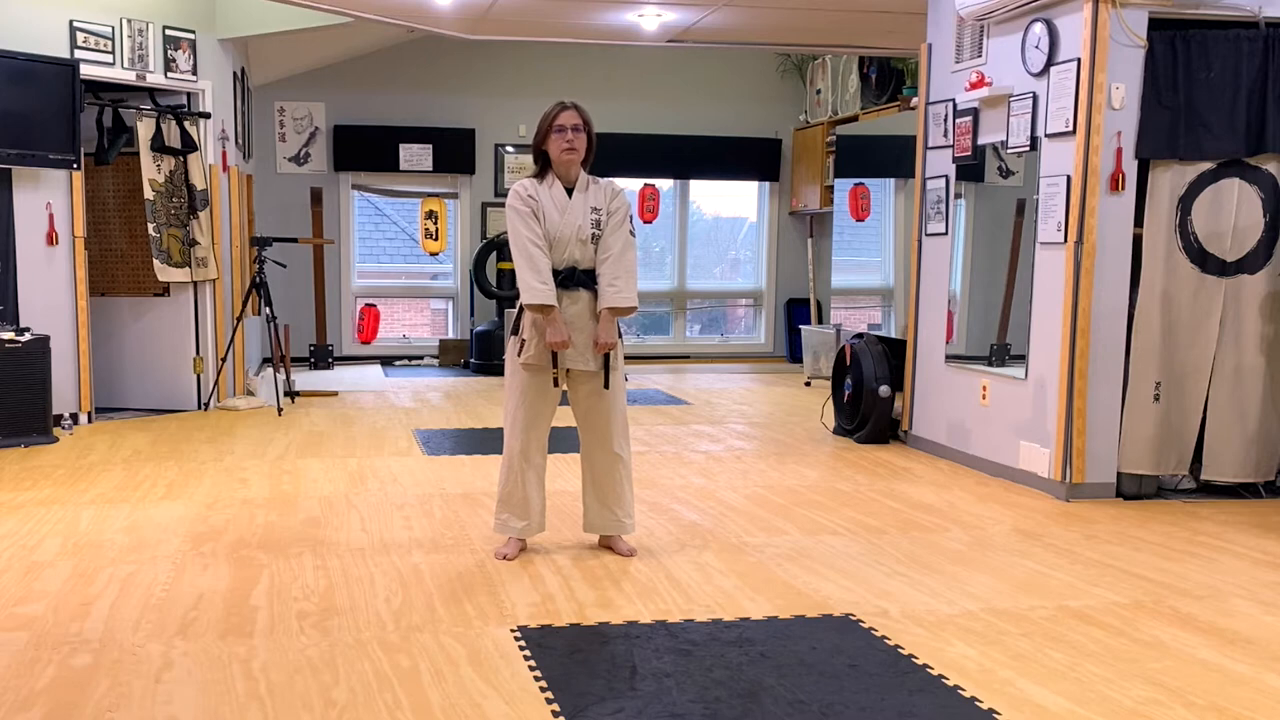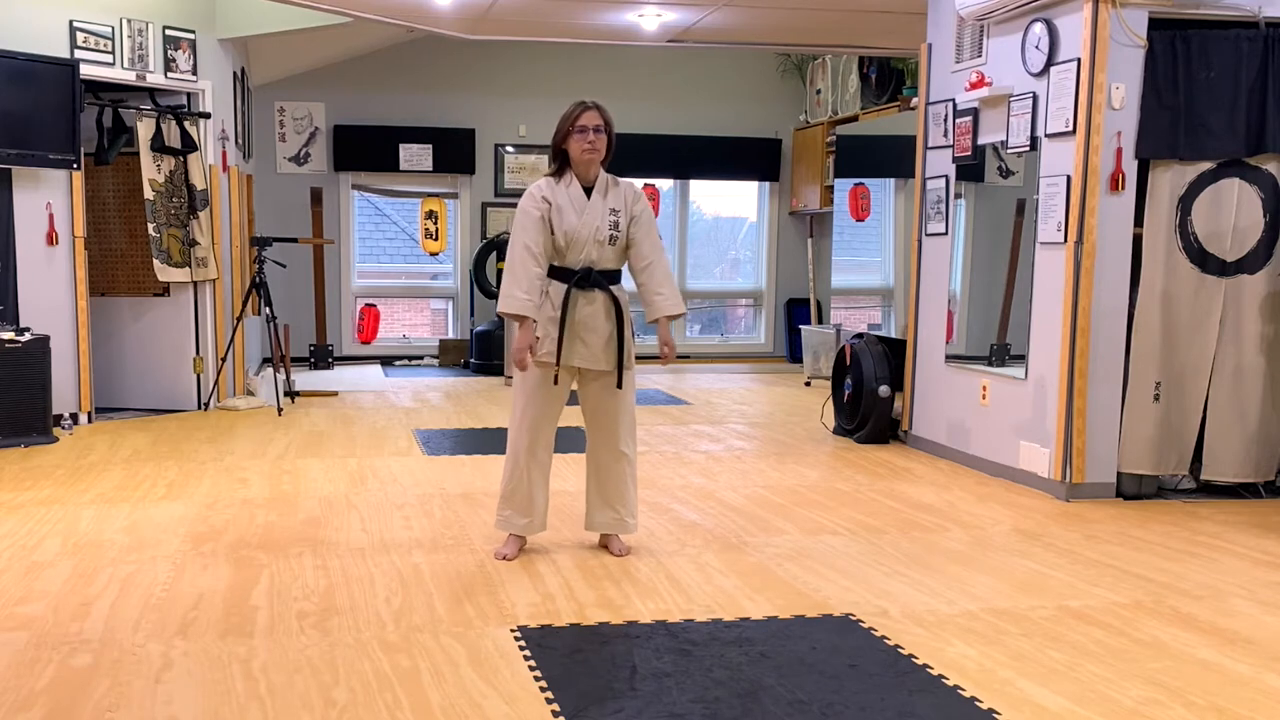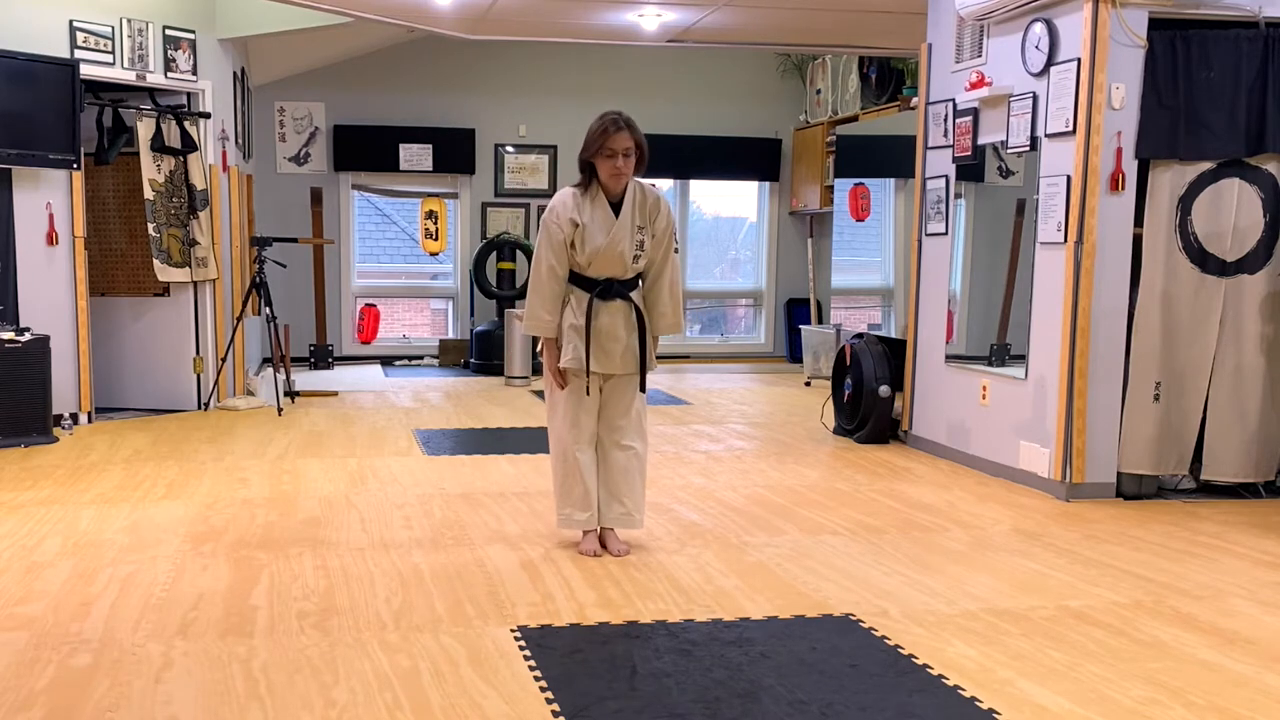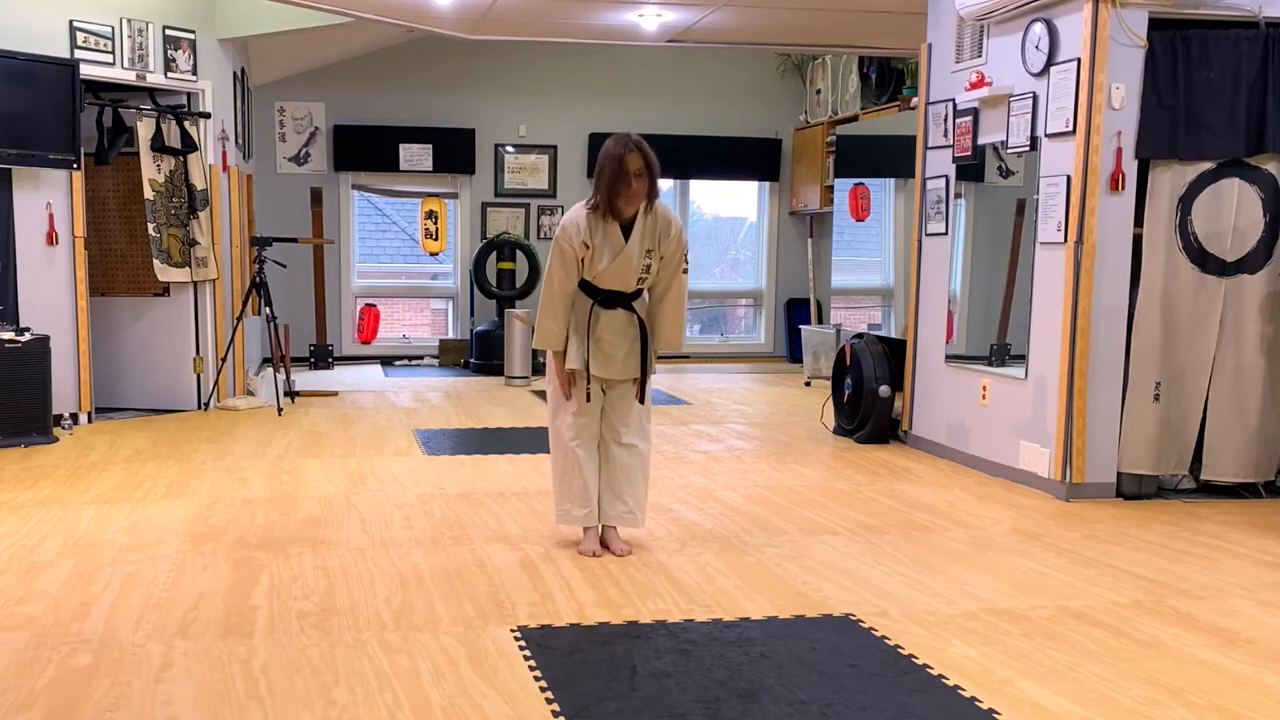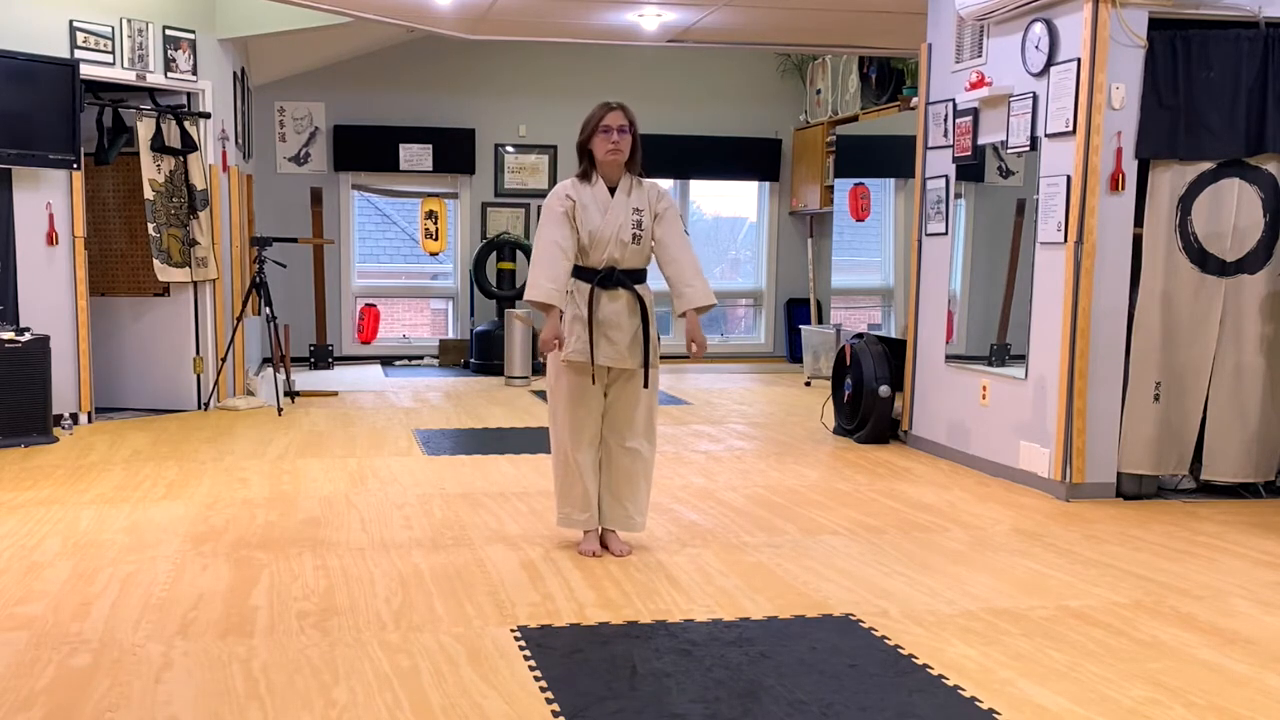
dt=1s
person 1, frame 1
left shoulder: (610, 196)
right shoulder: (525, 194)
left elbow: (616, 261)
right elbow: (532, 261)
left wrist: (607, 321)
right wrist: (552, 321)
left hip: (595, 318)
right hip: (539, 319)
left knee: (606, 430)
right knee: (525, 431)
left ankle: (609, 527)
right ankle: (518, 529)
person 1, frame 2
left shoulder: (629, 196)
right shoulder: (541, 194)
left elbow: (650, 260)
right elbow: (525, 261)
left wrist: (664, 324)
right wrist: (524, 326)
left hip: (608, 319)
right hip: (551, 317)
left knee: (614, 432)
right knee: (530, 429)
left ankle: (609, 526)
right ankle: (519, 528)
person 1, frame 3
left shoulder: (654, 206)
right shoulder: (566, 206)
left elbow: (661, 275)
right elbow: (549, 277)
left wrist: (653, 337)
right wrist: (550, 341)
left hip: (627, 325)
right hip: (577, 324)
left knee: (624, 431)
right knee: (574, 430)
left ankle: (610, 524)
right ankle: (586, 524)
person 1, frame 4
left shoulder: (667, 226)
right shoulder: (578, 223)
left elbow: (667, 294)
right elbow: (558, 292)
left wrist: (652, 354)
right wrist: (558, 355)
left hip: (630, 332)
right hip: (580, 332)
left knee: (628, 432)
right knee: (577, 429)
left ankle: (612, 524)
right ankle: (588, 525)
person 1, frame 5
left shoulder: (655, 198)
right shoulder: (567, 195)
left elbow: (677, 254)
right elbow: (552, 254)
left wrist: (692, 316)
right wrist: (552, 315)
left hip: (634, 319)
right hip: (580, 317)
left knee: (630, 432)
right knee: (578, 431)
left ankle: (613, 525)
right ankle: (587, 525)
